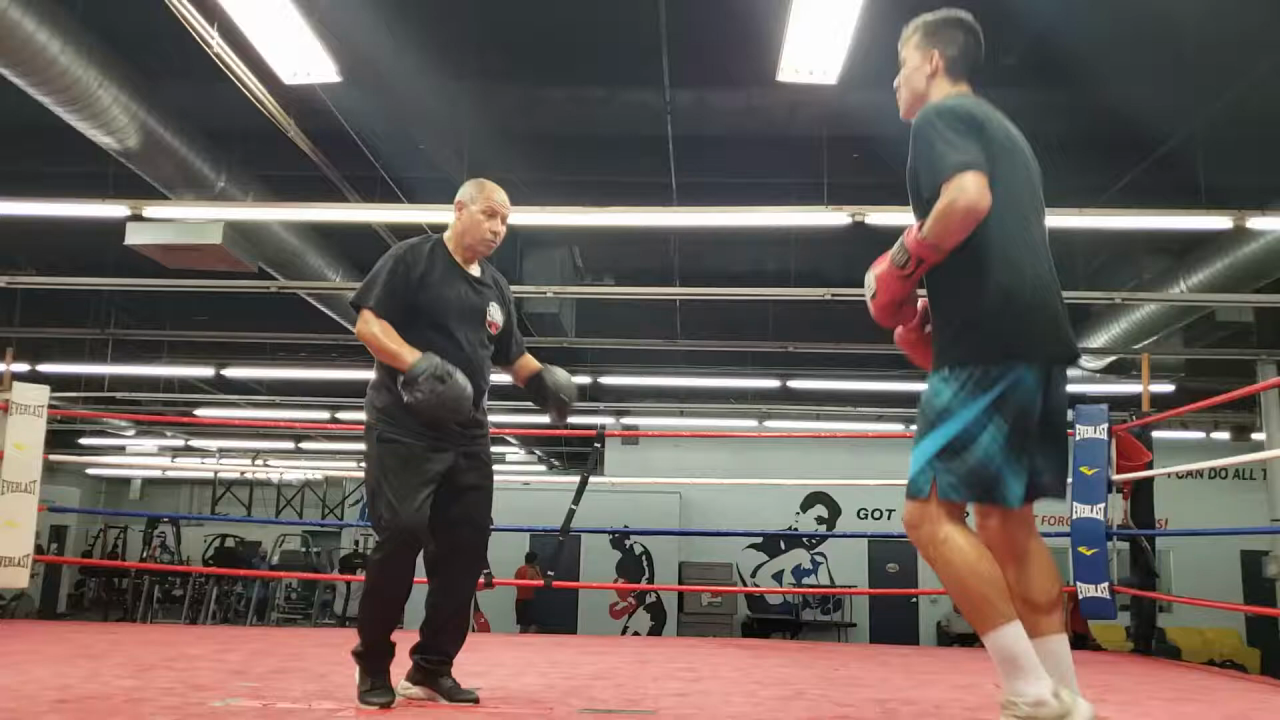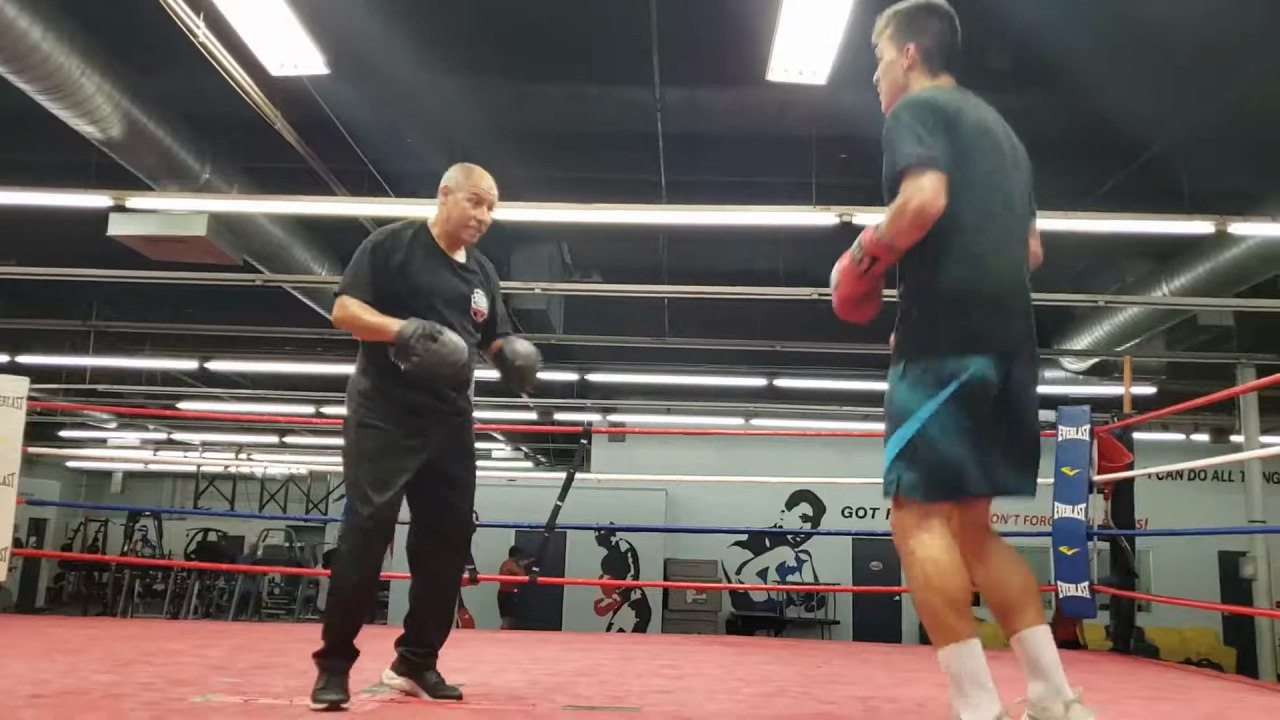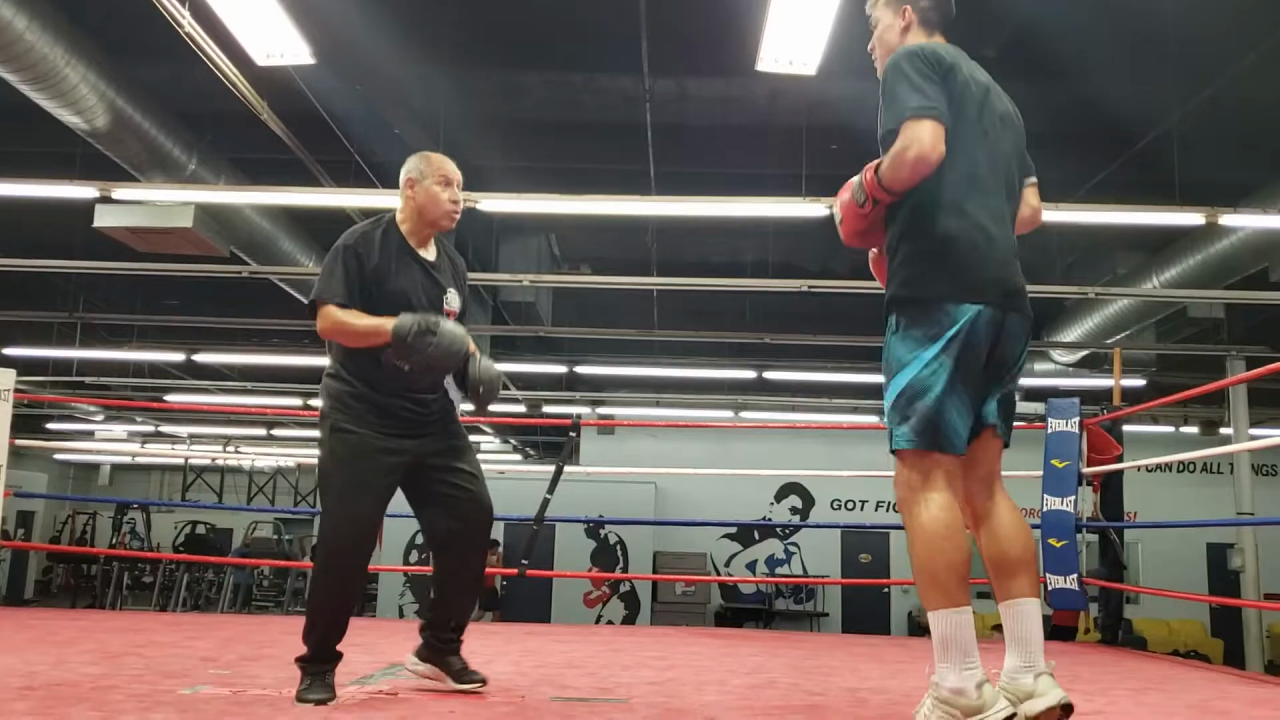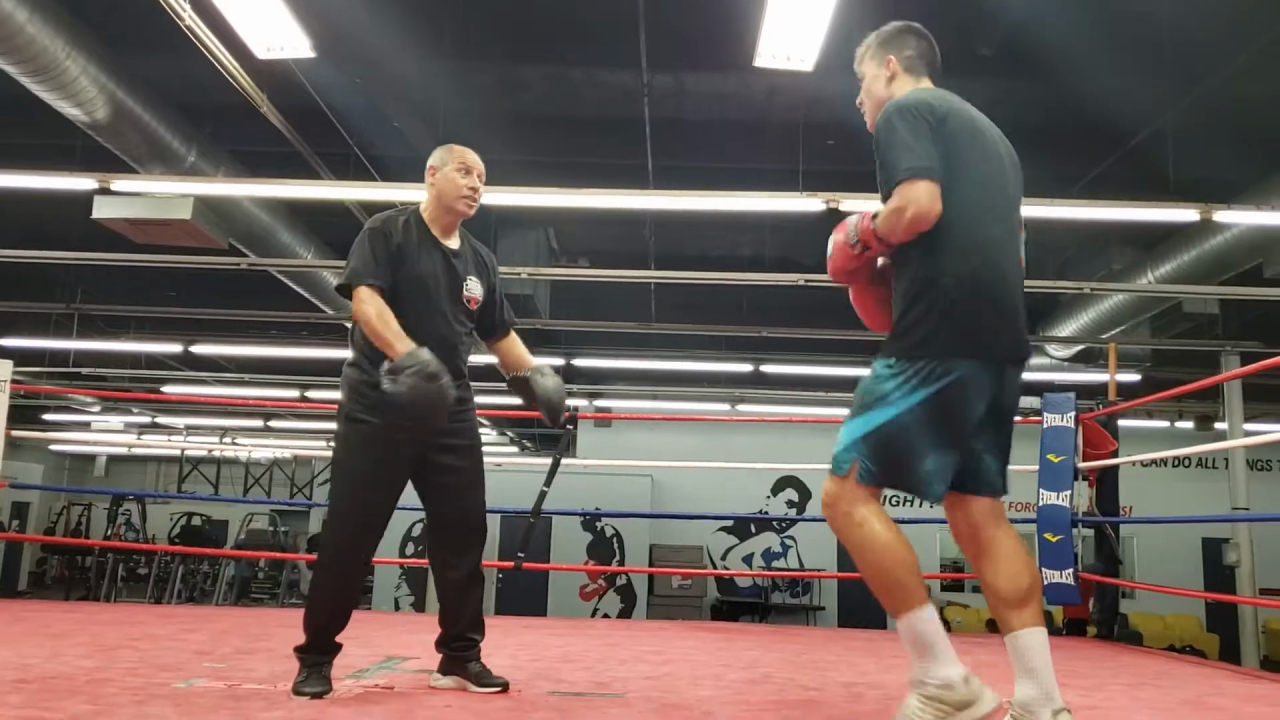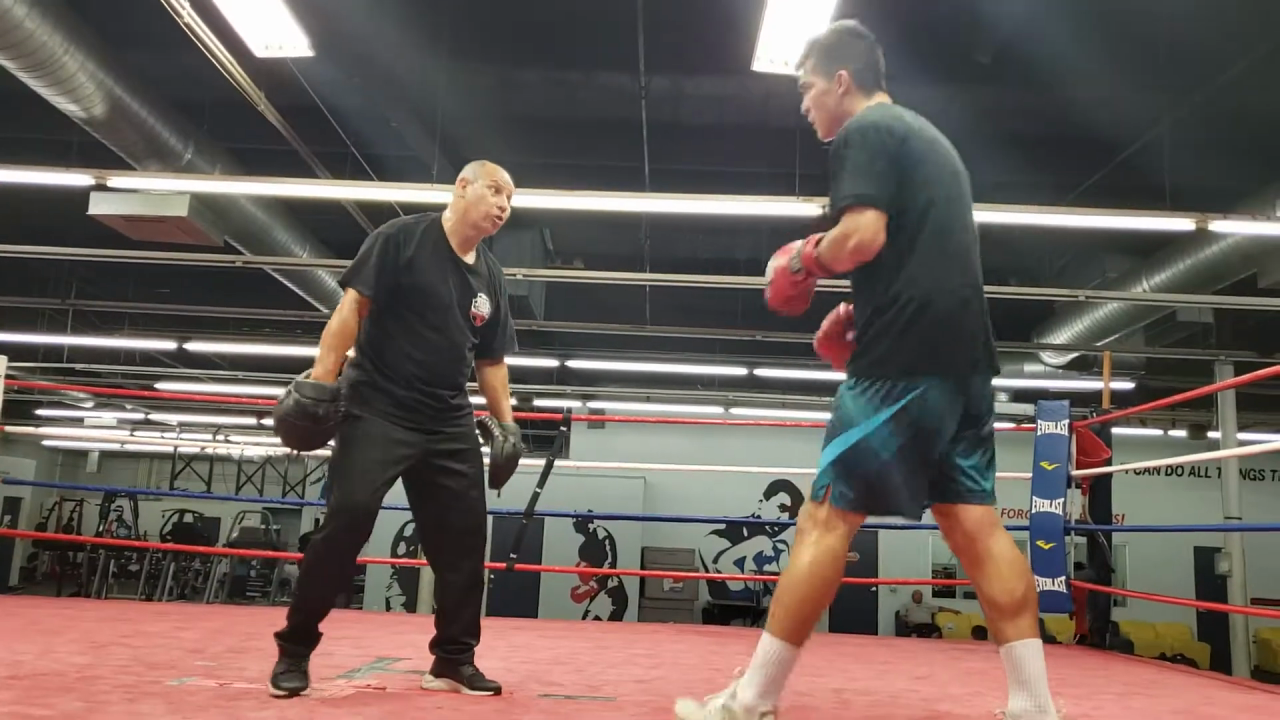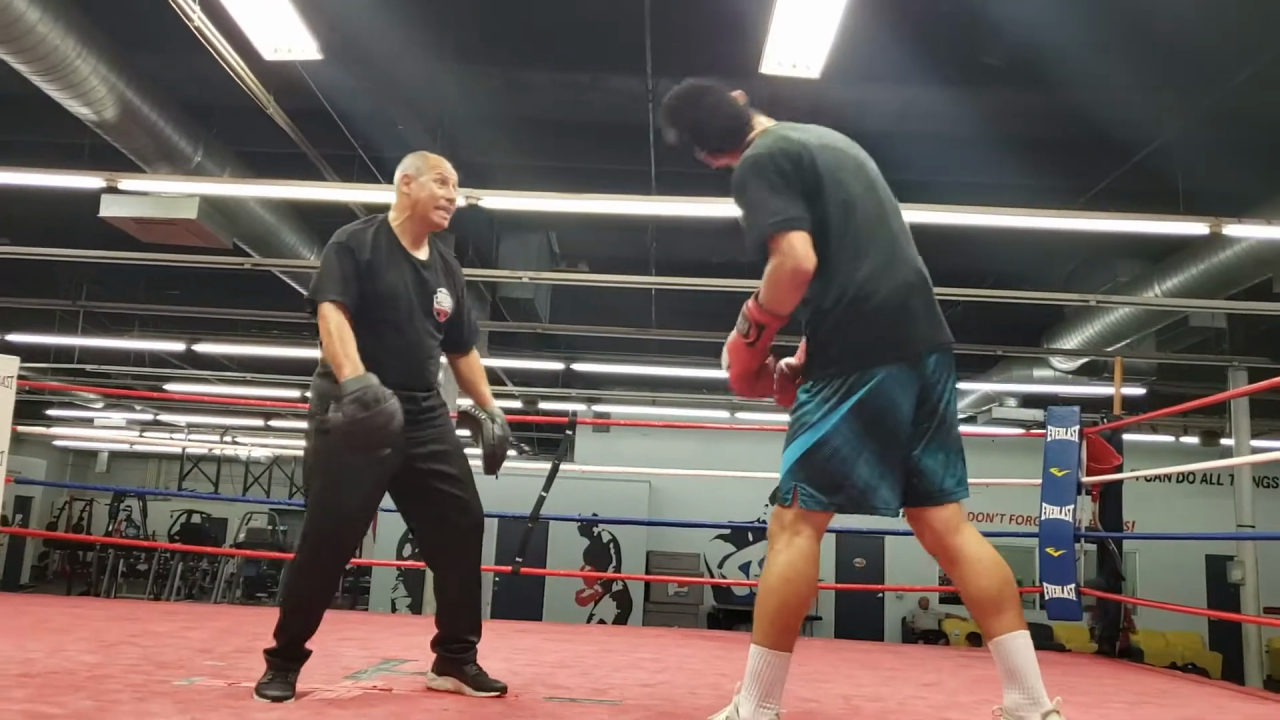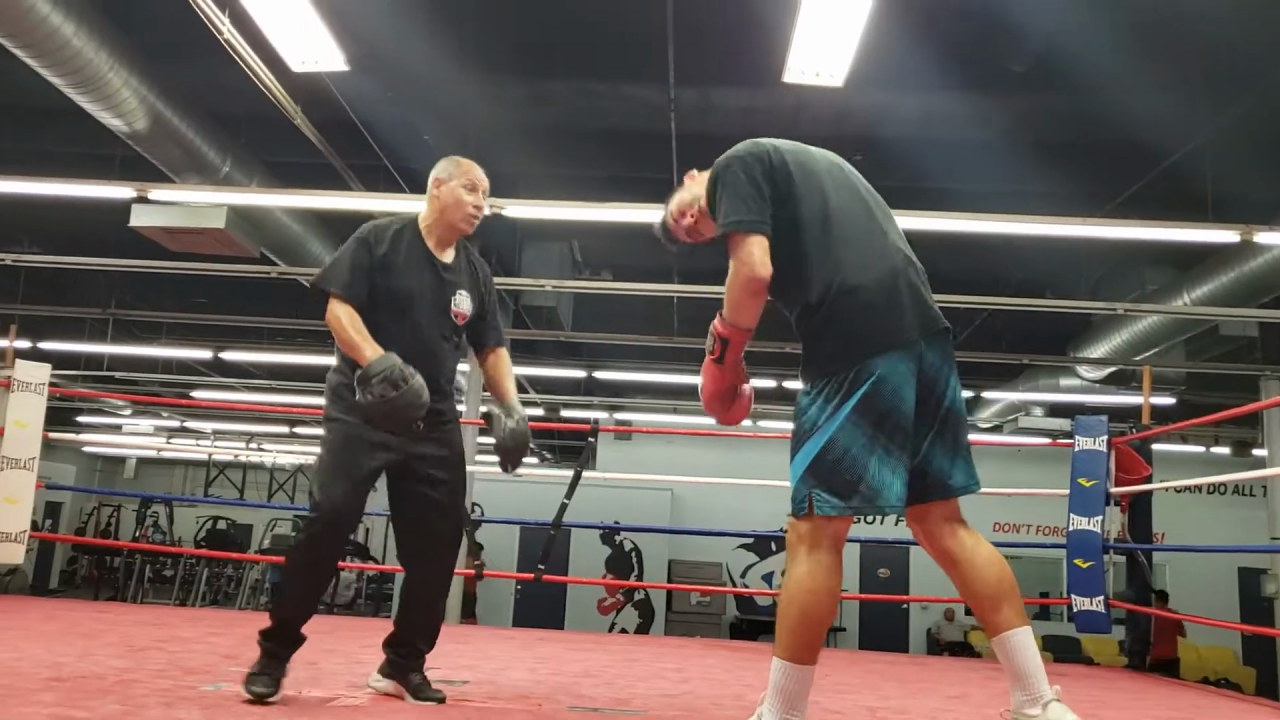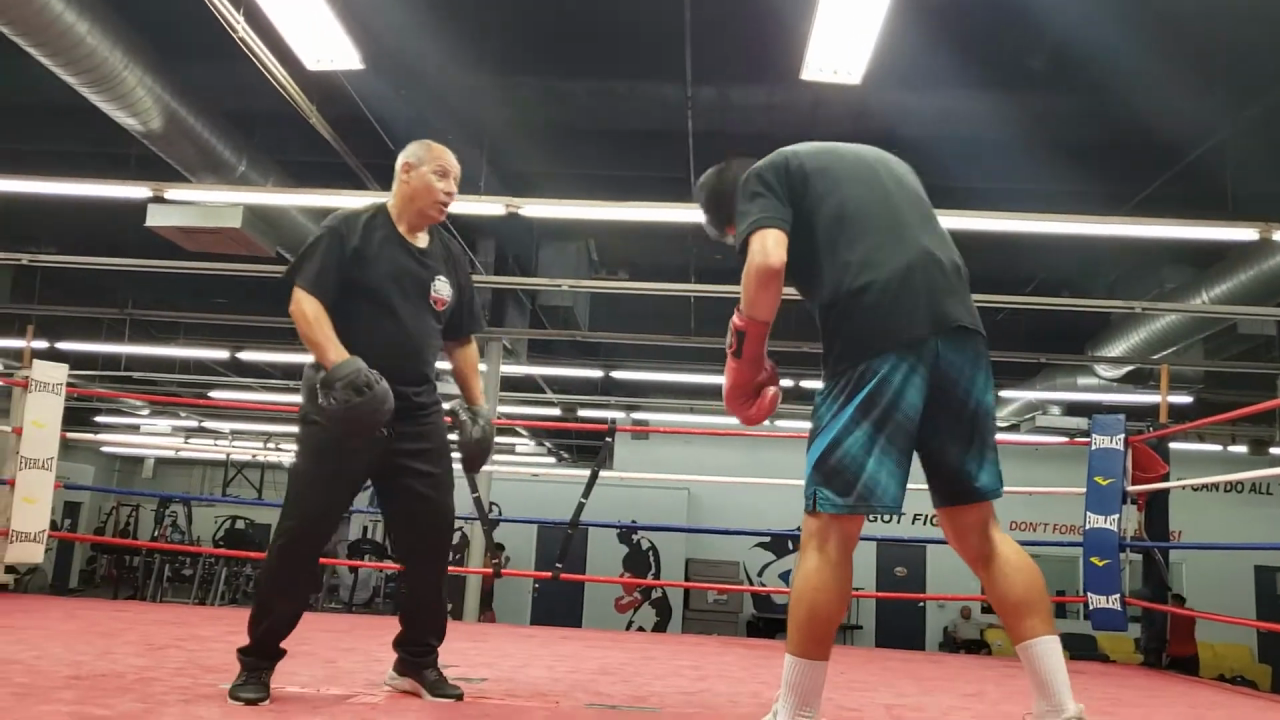
dt=0.3s
person 1, frame 1
left shoulder: (943, 117)
right shoulder: (1004, 134)
left elbow: (968, 200)
left wrist: (908, 261)
left hip: (984, 348)
right hip: (1038, 346)
left knee: (932, 512)
right knee: (1008, 529)
person 1, frame 2
left shoulder: (913, 111)
right shoulder: (997, 129)
left elbow: (925, 198)
right elbow: (1030, 249)
left wrist: (868, 256)
left hip: (942, 342)
right hip: (1006, 342)
left knee: (918, 517)
right knee: (970, 527)
person 1, frame 3
left shoulder: (916, 63)
right shoulder: (994, 92)
left elbow: (923, 147)
right elbow: (1029, 210)
left wrist: (868, 192)
left hip: (939, 295)
right hip: (1000, 297)
left knee: (920, 480)
right knee: (979, 480)
person 1, frame 4
left shoulder: (907, 112)
right shoulder: (990, 135)
left elbow: (921, 206)
left wrist: (862, 241)
left hip: (936, 341)
right hip: (997, 343)
left knee: (848, 493)
right knee: (978, 515)
person 1, frame 5
left shoulder: (864, 135)
right shoulder: (930, 140)
left elbow: (864, 237)
left wrist: (802, 266)
left hip: (901, 361)
right hip: (965, 358)
left knee: (827, 518)
right knee: (975, 527)
person 1, frame 6
left shoulder: (762, 162)
right shoulder: (830, 143)
left elbow: (797, 262)
left wrist: (753, 332)
right wrist: (811, 348)
left hip: (860, 357)
right hip: (923, 346)
left knee: (795, 522)
right knee: (946, 524)
person 1, frame 7
left shoulder: (735, 166)
right shoulder: (822, 163)
left elbow: (753, 270)
left wrist: (724, 355)
left hip: (857, 348)
right hip: (924, 333)
left knee: (815, 532)
right knee: (941, 524)
person 1, frame 8
left shoulder: (765, 175)
right shoulder: (883, 160)
left elbow: (768, 261)
left wrist: (746, 353)
left hip: (874, 344)
right hip: (956, 332)
left knee: (828, 530)
right knee: (975, 529)
person 2, frame 1
left shoulder: (495, 286)
right shoulder: (409, 259)
left elbow: (513, 355)
right elbow: (367, 322)
left wrist: (546, 380)
right wrist: (417, 364)
left hip: (465, 435)
right hip: (403, 427)
left knee: (463, 551)
right knee: (401, 530)
left ankle: (430, 667)
right ankle: (371, 657)
person 2, frame 2
left shoulder: (482, 273)
right shoulder: (390, 245)
left elbow: (496, 338)
right elbow: (344, 309)
left wrist: (515, 357)
right wrist: (405, 331)
left hip: (448, 424)
right hip: (383, 416)
left knee: (448, 542)
right knee: (369, 525)
left ankle: (416, 661)
right ankle: (334, 661)
person 2, frame 3
left shoulder: (452, 264)
right shoulder: (362, 244)
right elbow: (329, 319)
left wrist: (473, 362)
right wrist: (397, 329)
left hip: (433, 421)
right hip: (361, 420)
left knee: (470, 522)
right knee: (346, 540)
left ankle: (440, 648)
right ankle: (318, 664)
person 2, frame 4
left shoulder: (479, 259)
right shoulder: (388, 231)
left elbow: (499, 334)
right elbow: (364, 301)
left wrist: (531, 373)
right wrist: (408, 353)
left hip: (450, 415)
right hip: (379, 408)
left knee: (463, 532)
right knee: (351, 530)
left ankle: (460, 656)
right ankle: (316, 656)
person 2, frame 5
left shoulder: (490, 275)
right shoulder: (401, 238)
left elbow: (491, 357)
right elbow: (353, 304)
left wrist: (504, 420)
right wrist: (322, 376)
left hip: (448, 421)
right hip: (377, 409)
left knee: (464, 535)
right knee: (348, 519)
left ankle: (453, 658)
right ankle: (295, 646)
person 2, frame 6
left shoulder: (446, 268)
right shoulder: (356, 243)
left elbow: (462, 348)
right elbow: (331, 313)
left wrist: (488, 410)
right wrist: (354, 379)
left hip: (425, 422)
right hip: (358, 415)
left knee: (461, 529)
right knee: (329, 536)
left ankle: (455, 659)
right ankle: (284, 660)
person 2, frame 7
left shoulder: (474, 270)
right shoulder: (379, 240)
left elbow: (489, 346)
right elbow: (340, 309)
left wrist: (509, 408)
right wrist: (378, 362)
left hip: (433, 420)
right hip: (365, 406)
left knee: (437, 542)
right knee: (328, 521)
left ankle: (401, 665)
right ankle: (275, 649)
person 2, frame 8
left shoulder: (450, 256)
right shoulder: (348, 231)
left elbow: (461, 339)
right elbow: (304, 301)
left wrist: (476, 409)
right wrist: (341, 364)
left hip: (416, 415)
right hip: (344, 406)
left knee: (431, 538)
right knee: (303, 530)
left ankle: (416, 661)
right ankle: (258, 659)
